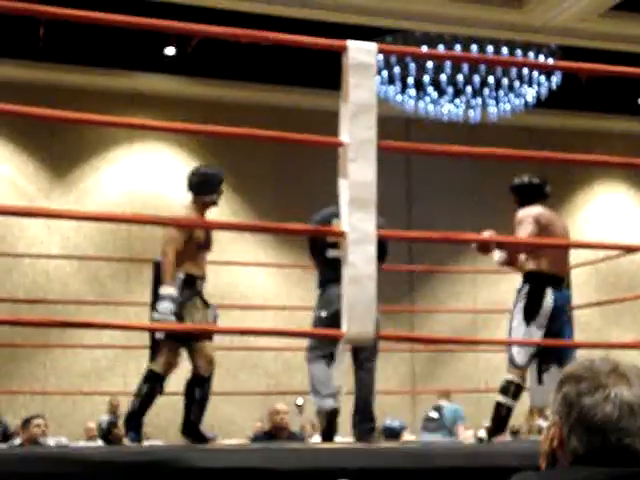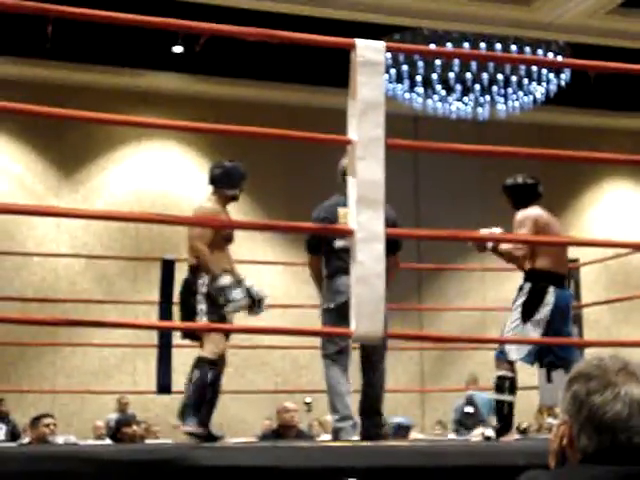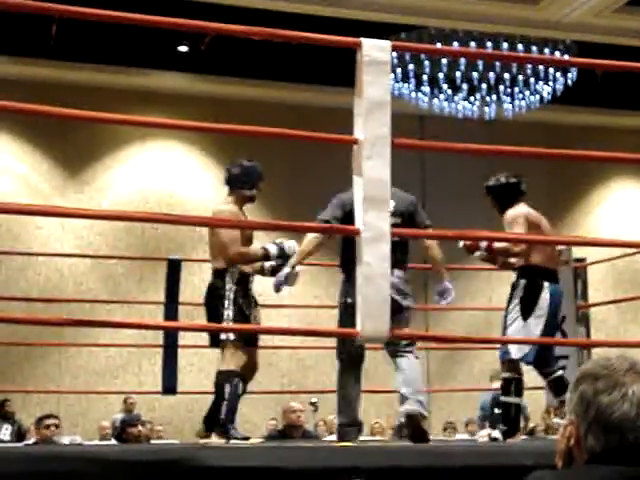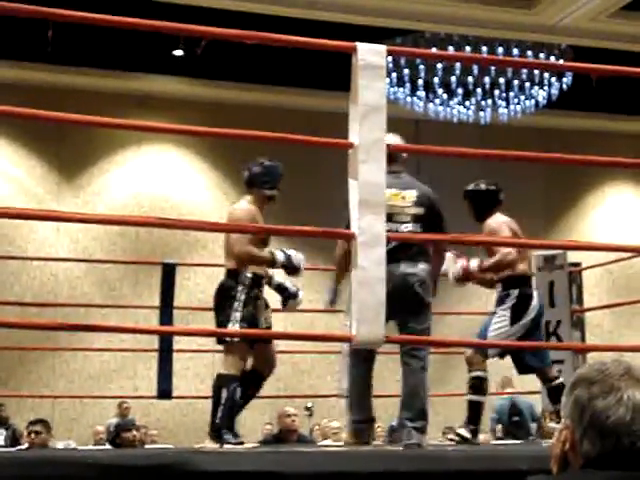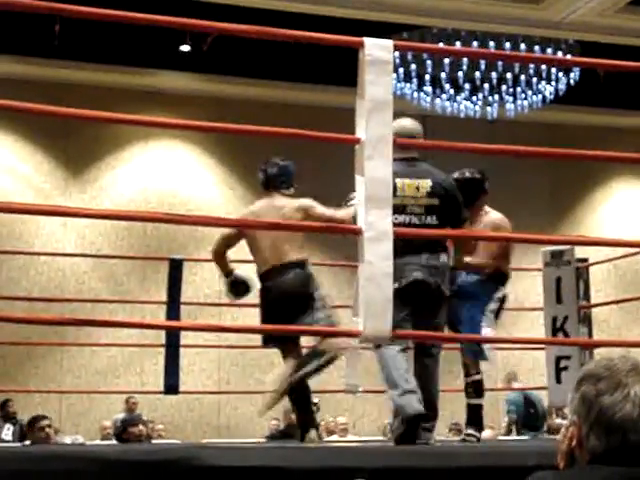
dt=0.3s
person 1, frame 1
left shoulder: (320, 219)
right shoulder: (375, 223)
left hip: (331, 294)
left knee: (318, 356)
right knee: (365, 366)
left ankle: (327, 403)
right ankle: (364, 431)
person 1, frame 2
left shoulder: (324, 211)
right shoulder: (385, 212)
left elbow: (314, 259)
right elbow: (393, 259)
left wrist: (322, 290)
right wrist: (383, 285)
left hip: (337, 287)
left knee: (335, 359)
right knee: (373, 359)
left ankle: (344, 428)
right ankle: (370, 426)
person 1, frame 3
left shoulder: (345, 200)
right shoulder: (406, 200)
left elbow: (319, 232)
right elbow: (429, 239)
left wrist: (291, 265)
right wrist: (444, 279)
left hip: (357, 284)
right hip: (394, 280)
left knee: (350, 360)
right knee: (404, 349)
left ankle: (348, 430)
right ankle: (414, 405)
person 1, frame 4
right shoulder: (425, 193)
left elbow: (347, 243)
right elbow: (439, 245)
left wrist: (336, 284)
right wrist: (431, 277)
right hip: (417, 276)
left knee: (362, 352)
right knee: (415, 356)
left ankle: (361, 427)
right ankle: (413, 433)
person 1, frame 5
right shoulder: (443, 180)
right elbow: (460, 233)
right wrist: (444, 256)
left hip: (397, 267)
right hip: (435, 267)
left knee: (389, 341)
right knee: (429, 350)
left ankle: (407, 404)
right ankle: (424, 430)
person 2, frame 1
left shoulder: (202, 221)
right shoulder: (187, 218)
right elbow: (169, 254)
left wrist: (206, 304)
right wrist: (167, 293)
left hip: (193, 296)
right hip: (177, 292)
left knee: (205, 362)
right knee: (166, 360)
left ankle: (191, 429)
right ankle: (132, 422)
person 2, frame 2
left shoulder: (221, 212)
right shoulder: (208, 209)
right elbow: (198, 249)
left wrist: (243, 285)
right wrist: (226, 280)
left hip: (216, 289)
right hip: (203, 286)
left knee: (216, 358)
right knee: (213, 346)
left ankle: (198, 423)
right ankle: (189, 414)
person 2, frame 3
left shoulder: (237, 213)
right shoulder: (227, 211)
right elbow: (234, 254)
left wrist: (267, 266)
right wrist: (271, 251)
left hip: (240, 291)
right hip: (228, 290)
left knee: (249, 363)
right knee: (235, 357)
left ankle: (212, 422)
right ankle: (222, 427)
person 2, frame 4
left shoulder: (251, 212)
right shoulder: (246, 211)
right elbow: (243, 252)
left wrist: (275, 282)
right wrist: (278, 257)
left hip: (249, 293)
right hip: (240, 290)
left knee: (265, 362)
right knee: (235, 361)
left ankle: (226, 420)
right ankle: (218, 431)
person 2, frame 5
left shoulder: (247, 215)
right shoulder: (299, 206)
left elbow: (218, 251)
right elbow: (342, 218)
left wrist: (231, 276)
right wrist: (356, 206)
left hip: (270, 289)
right hip: (296, 281)
left knee: (294, 357)
right knee: (332, 345)
left ankle: (308, 428)
right ankle: (287, 381)
person 3, frame 1
left shoulder: (527, 214)
right shoulder: (558, 221)
left elbow: (521, 246)
left wrist: (494, 243)
right wrist: (509, 258)
left hip: (537, 292)
right hip: (559, 293)
left knee: (517, 363)
right knee: (566, 362)
left ankle: (496, 428)
person 3, frame 2
left shoulder: (526, 216)
right shoulder: (552, 221)
left elbow: (518, 253)
left wrist: (495, 244)
right wrist: (504, 248)
left hip: (538, 291)
right hip: (560, 293)
left knee: (506, 357)
right knee: (567, 364)
left ankle: (503, 425)
person 3, frame 3
left shoulder: (515, 214)
right shoulder: (537, 218)
left elbow: (517, 248)
left wrist: (485, 245)
right wrist: (496, 257)
left hip: (532, 288)
right hip: (550, 289)
left knee: (510, 358)
right knee: (545, 361)
left ankle: (509, 427)
person 3, frame 4
left shoulder: (497, 225)
right shoulder: (488, 229)
left elbow: (510, 259)
right elbow: (491, 276)
left wrist: (473, 267)
right wrist: (458, 270)
left hip: (516, 298)
right hip: (522, 300)
left knee: (476, 356)
right knee: (544, 370)
left ankle: (471, 428)
person 3, frame 5
left shoulder: (494, 221)
left elbow: (483, 263)
left wrist: (454, 260)
left hip: (485, 290)
right hip: (460, 288)
left knee: (470, 358)
left ankle: (474, 427)
